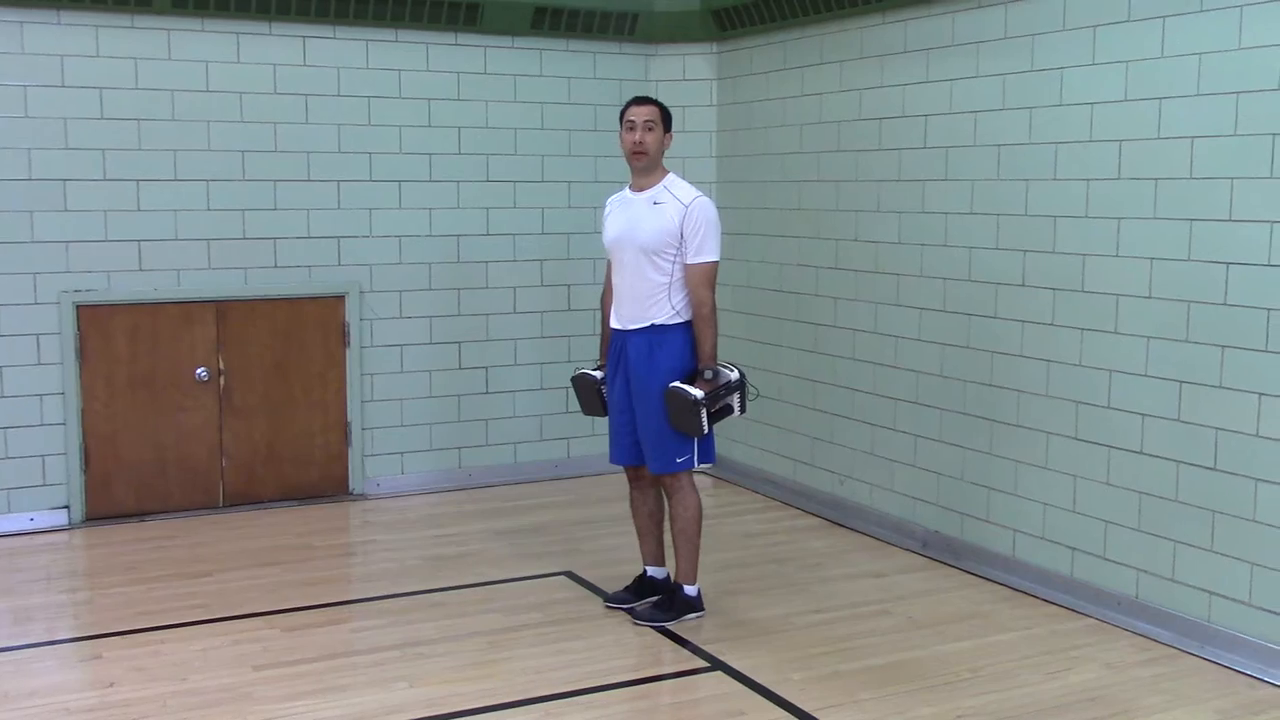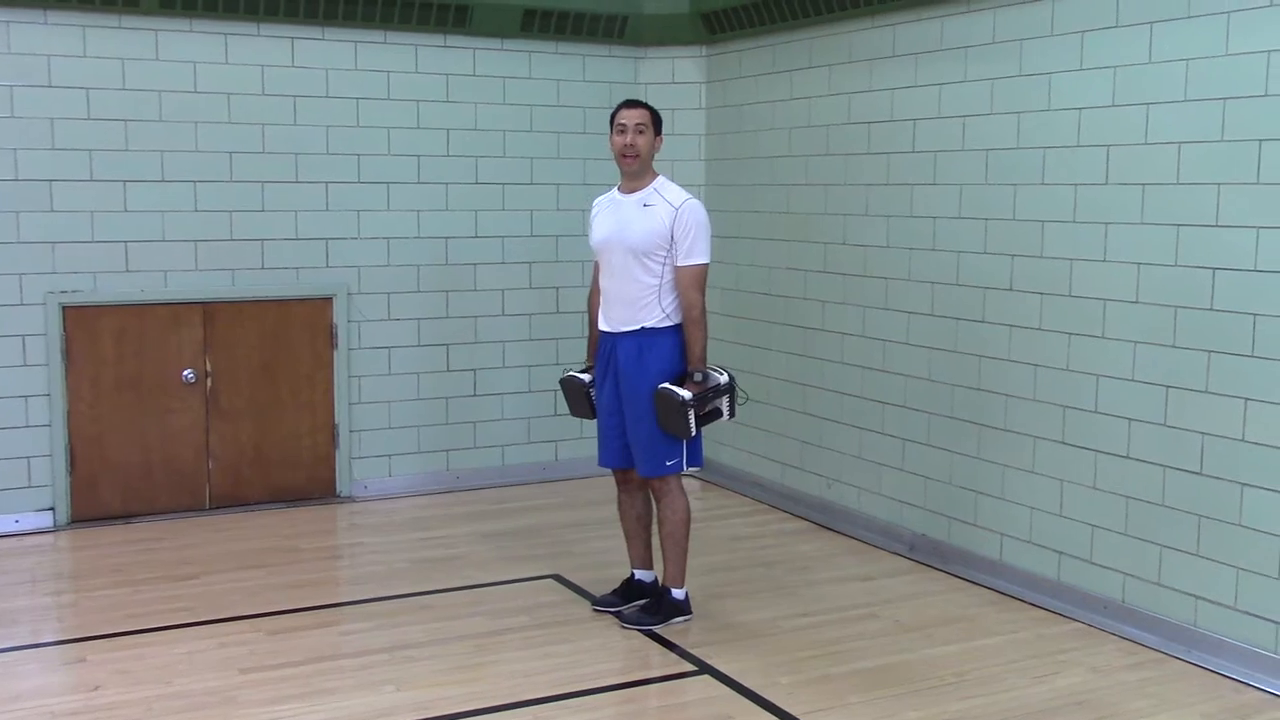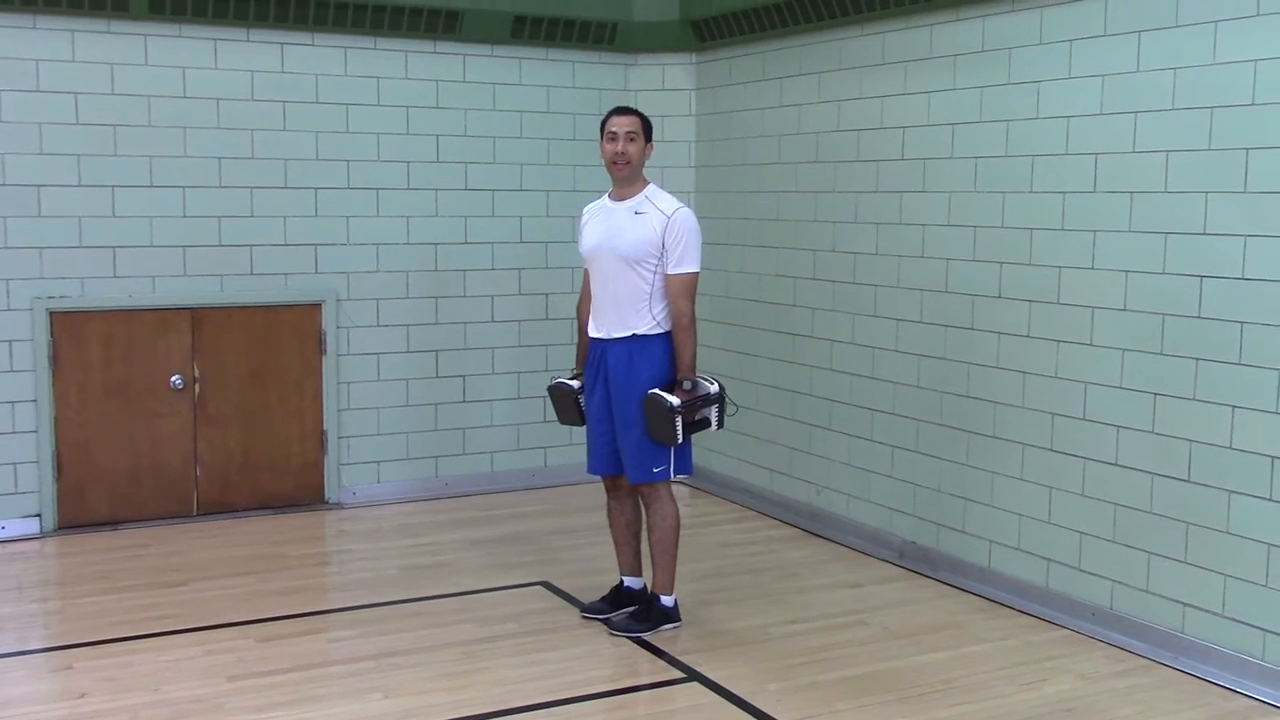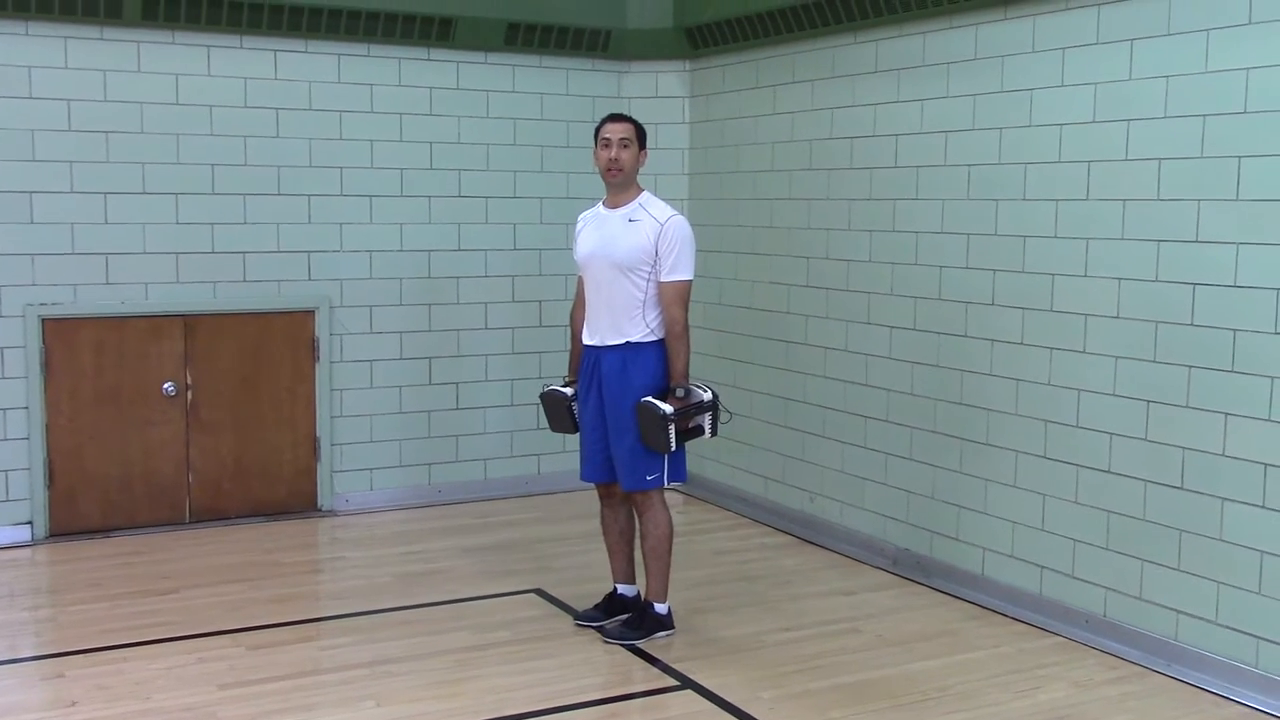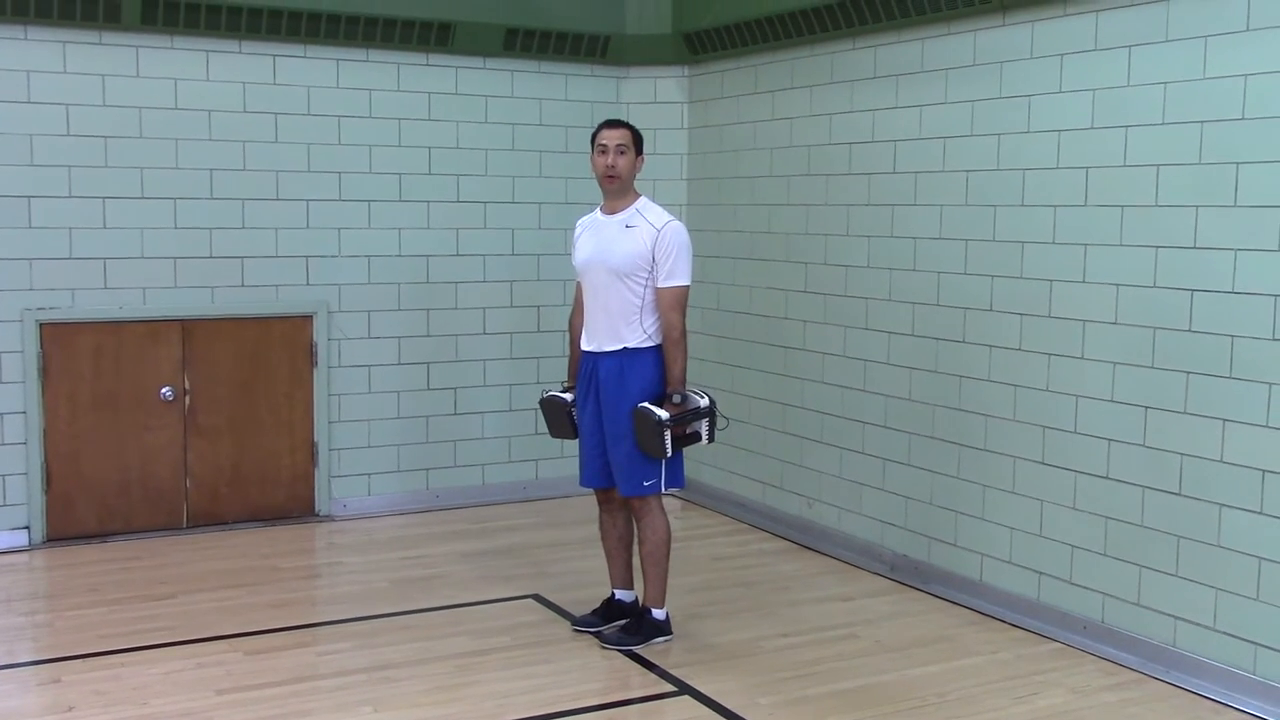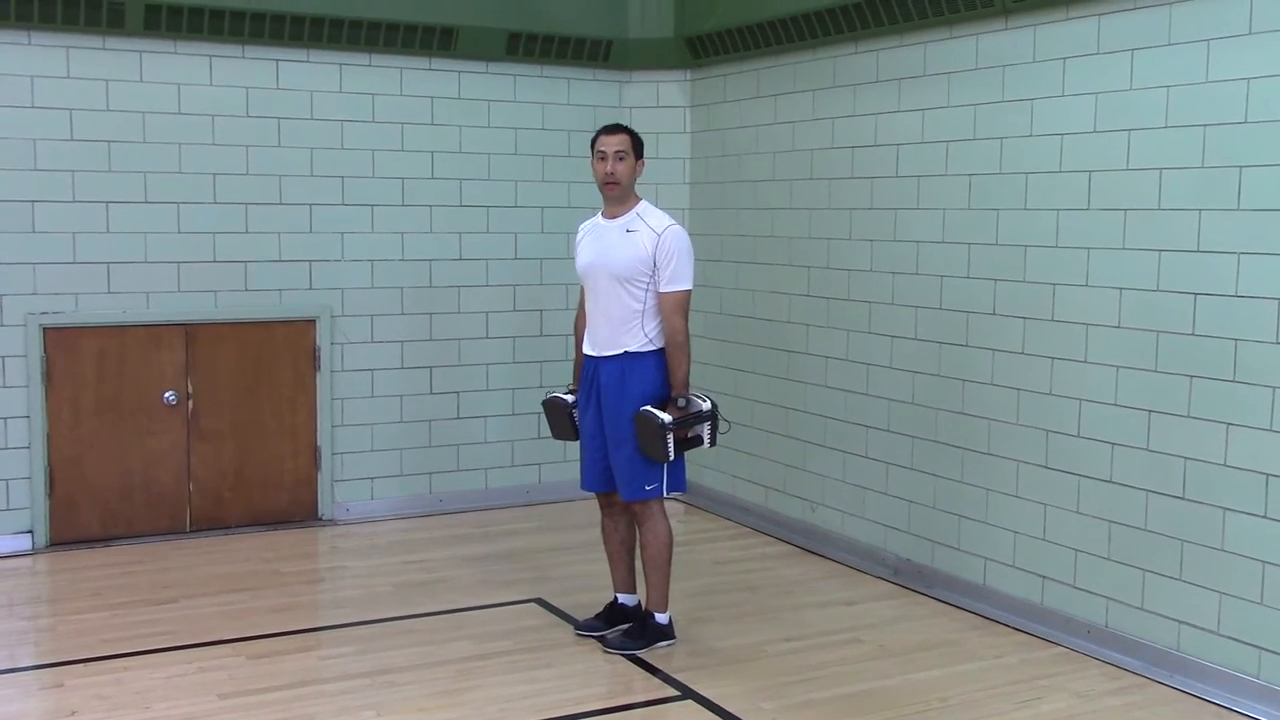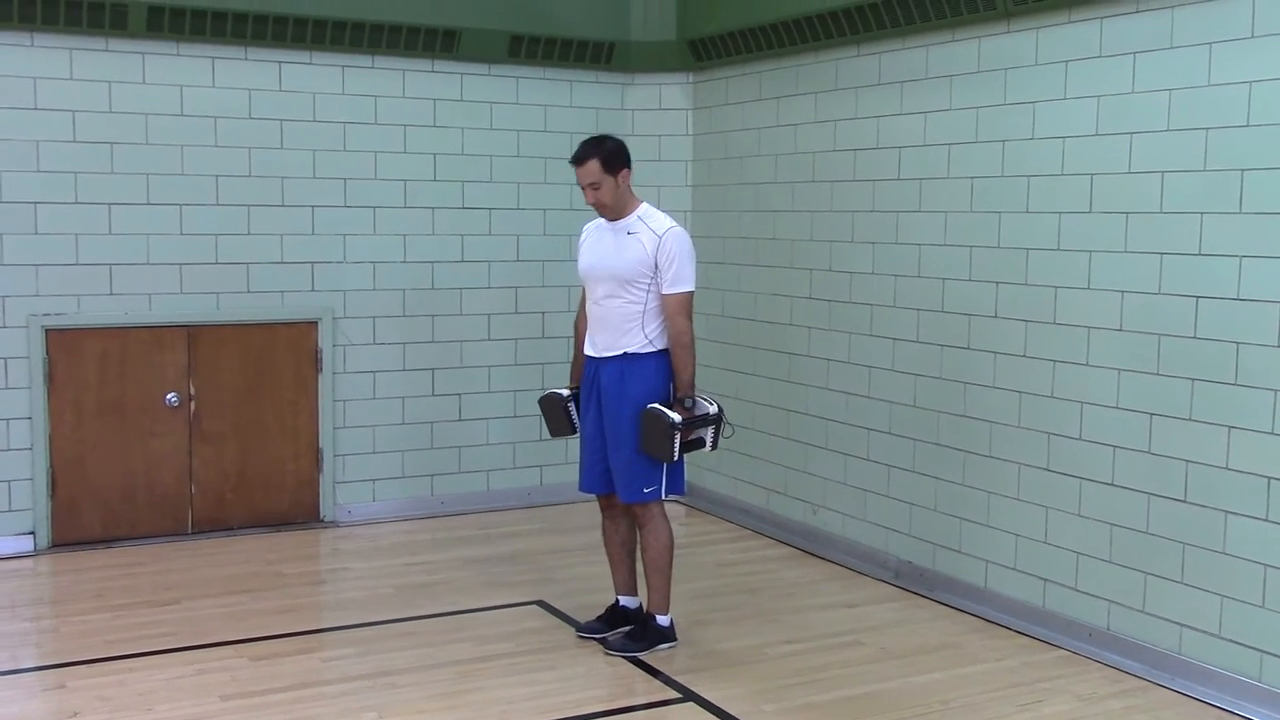
dt=0.3s
person 1, frame 1
left shoulder: (690, 205)
right shoulder: (614, 206)
left elbow: (702, 297)
left wrist: (706, 371)
right wrist: (604, 356)
left hip: (667, 347)
right hip: (624, 348)
left knee: (674, 474)
right knee: (637, 470)
left ankle: (686, 590)
right ankle: (653, 575)
person 1, frame 2
left shoulder: (680, 208)
right shoulder: (601, 208)
left elbow: (692, 299)
left wrist: (696, 374)
right wrist: (591, 358)
left hip: (656, 349)
right hip: (612, 349)
left knee: (662, 476)
right knee: (625, 473)
left ankle: (674, 593)
right ankle: (641, 578)
person 1, frame 3
left shoulder: (671, 216)
right shoulder: (591, 215)
left elbow: (682, 308)
left wrist: (685, 381)
right wrist: (580, 365)
left hip: (647, 357)
right hip: (602, 357)
left knee: (651, 484)
right knee: (614, 480)
left ankle: (663, 601)
right ankle: (629, 585)
person 1, frame 4
left shoulder: (665, 224)
right shoulder: (587, 223)
left elbow: (675, 316)
left wrist: (678, 389)
right wrist: (573, 372)
left hip: (640, 364)
right hip: (595, 364)
left knee: (644, 491)
right knee: (608, 488)
left ankle: (657, 608)
right ankle: (623, 593)
person 1, frame 5
left shoulder: (662, 229)
right shoulder: (584, 228)
left elbow: (673, 321)
left wrist: (675, 395)
right wrist: (572, 378)
left hip: (638, 370)
right hip: (594, 370)
left knee: (643, 497)
right knee: (607, 493)
left ankle: (655, 614)
right ankle: (621, 598)
person 1, frame 6
left shoulder: (663, 233)
right shoulder: (587, 233)
left elbow: (676, 325)
left wrist: (678, 399)
right wrist: (577, 381)
left hip: (639, 374)
right hip: (596, 374)
left knee: (644, 502)
right knee: (609, 498)
left ankle: (658, 619)
right ankle: (624, 603)
person 1, frame 7
left shoulder: (664, 236)
right shoulder: (591, 234)
left elbow: (679, 325)
left wrist: (684, 399)
right wrist: (575, 379)
left hip: (640, 375)
right hip: (597, 375)
left knee: (644, 504)
right knee: (610, 499)
left ankle: (659, 621)
right ankle: (625, 605)
